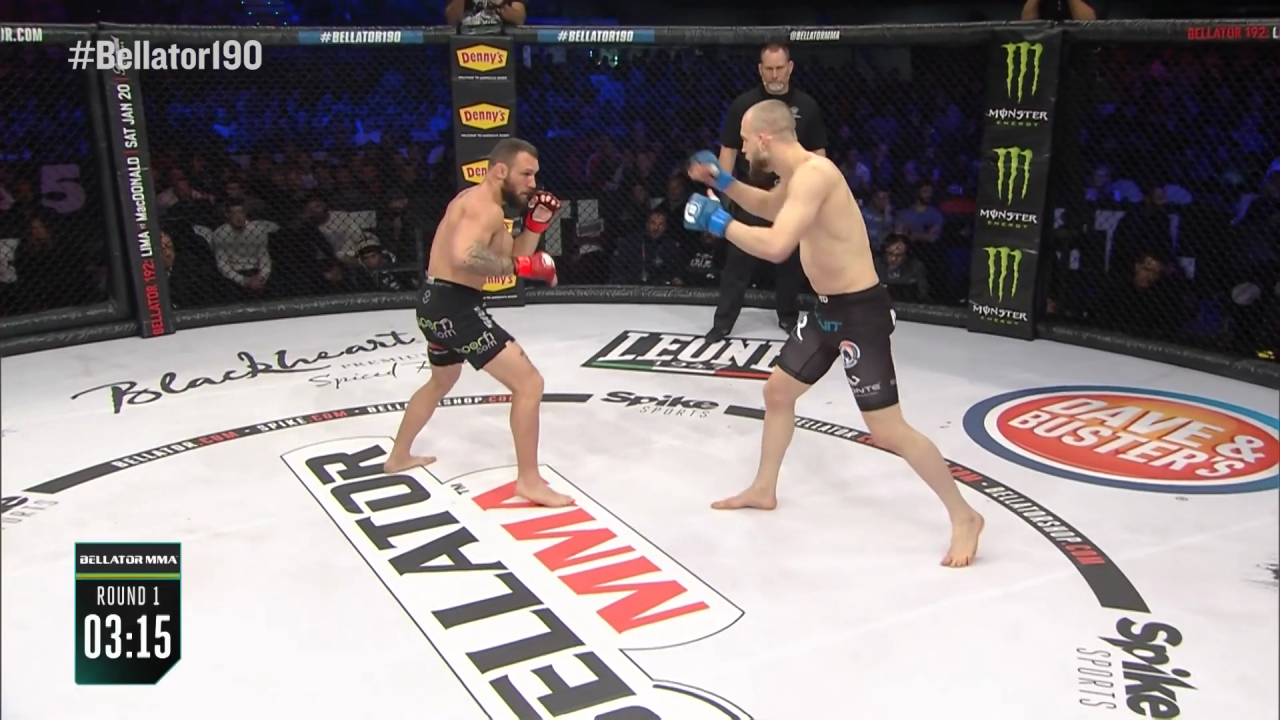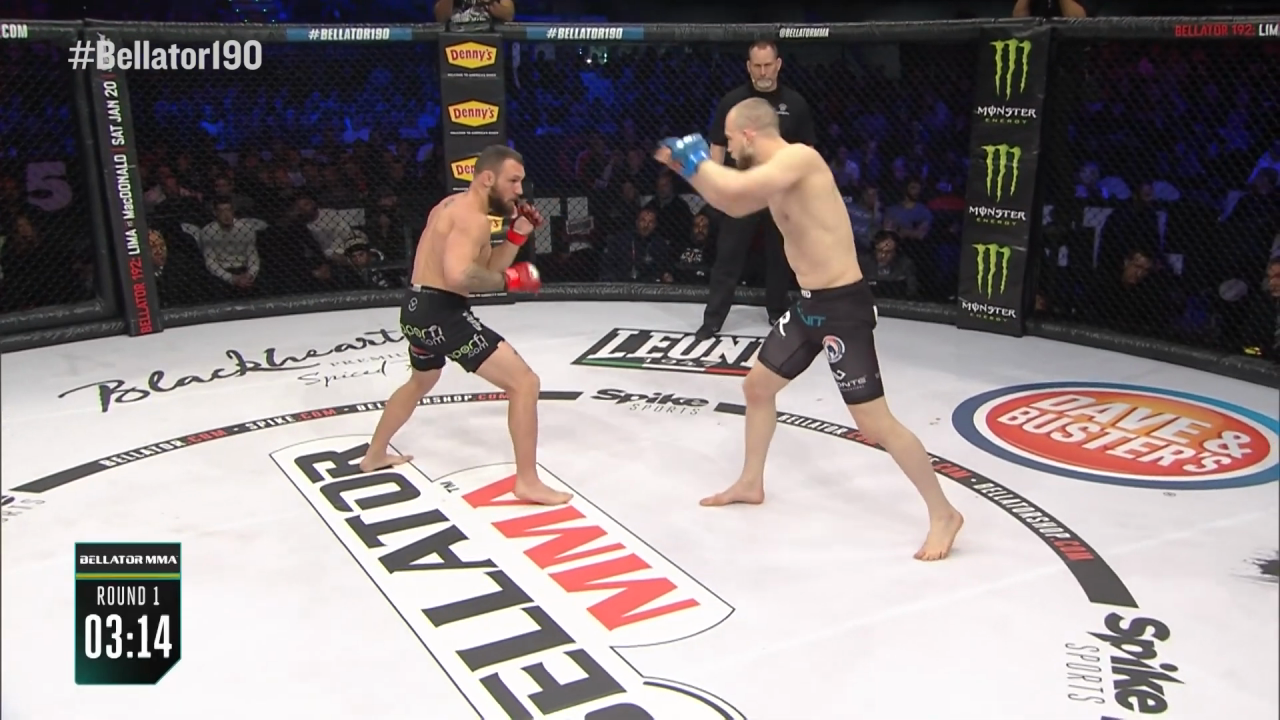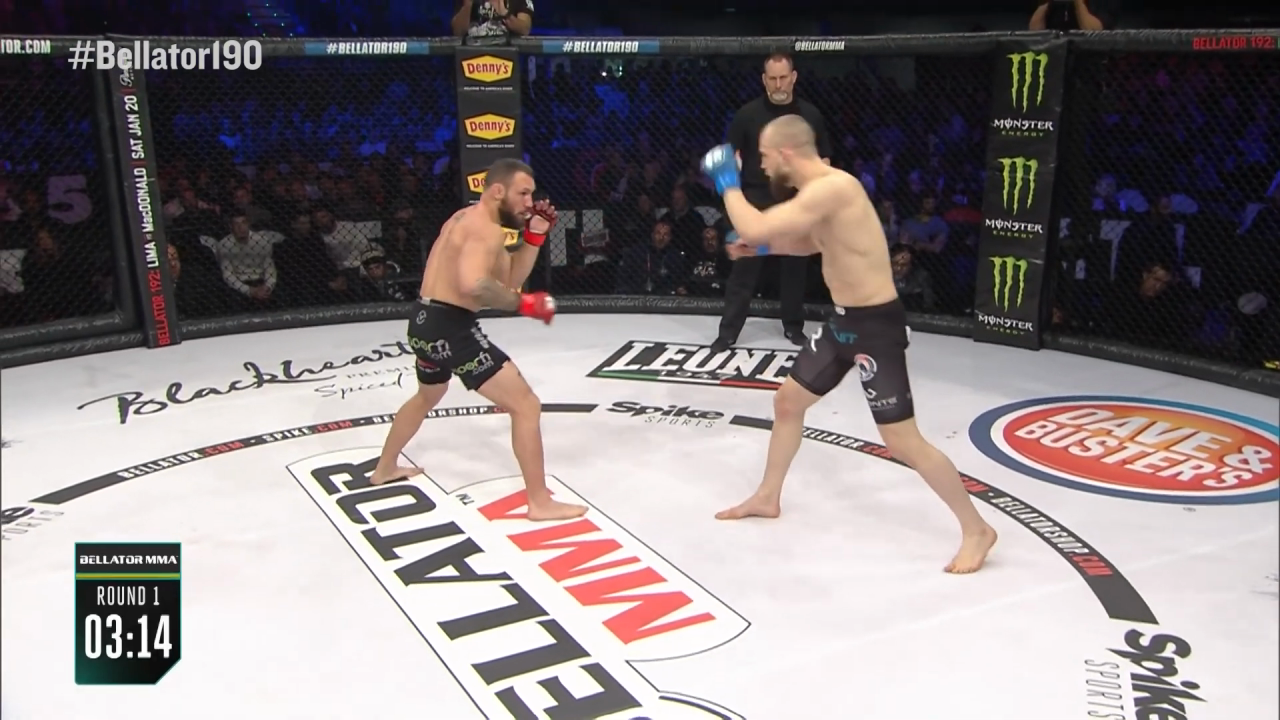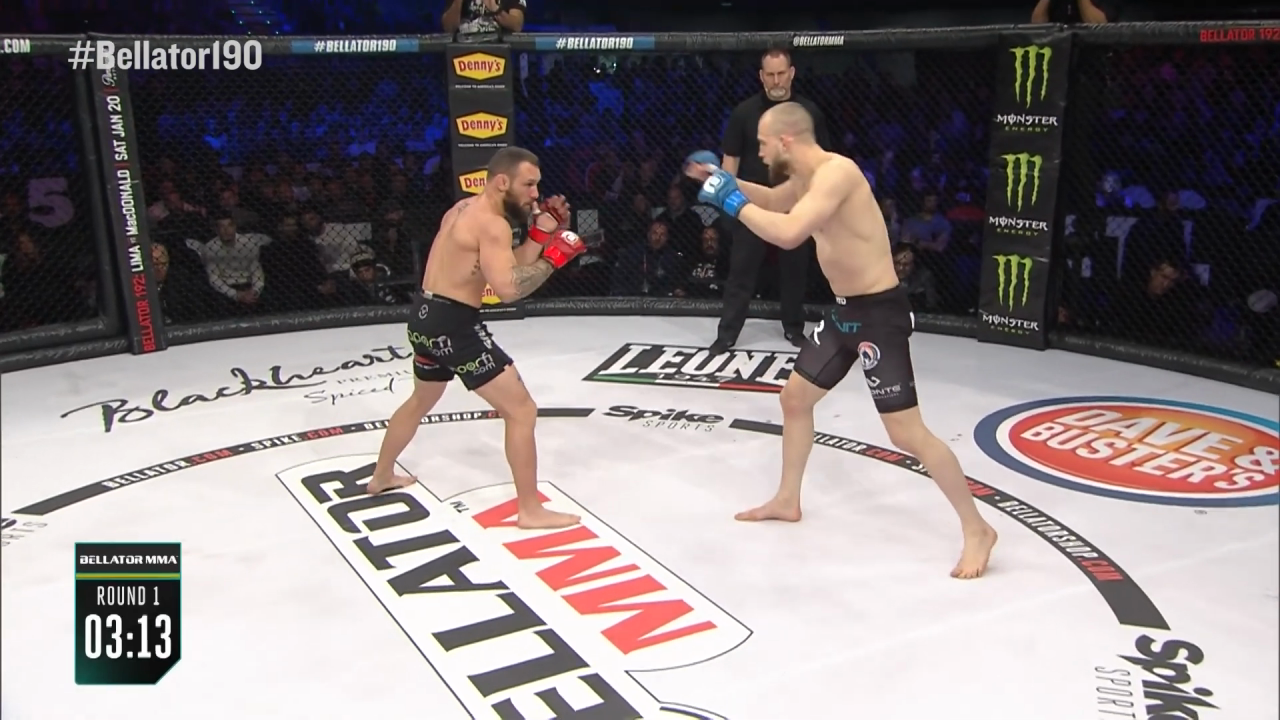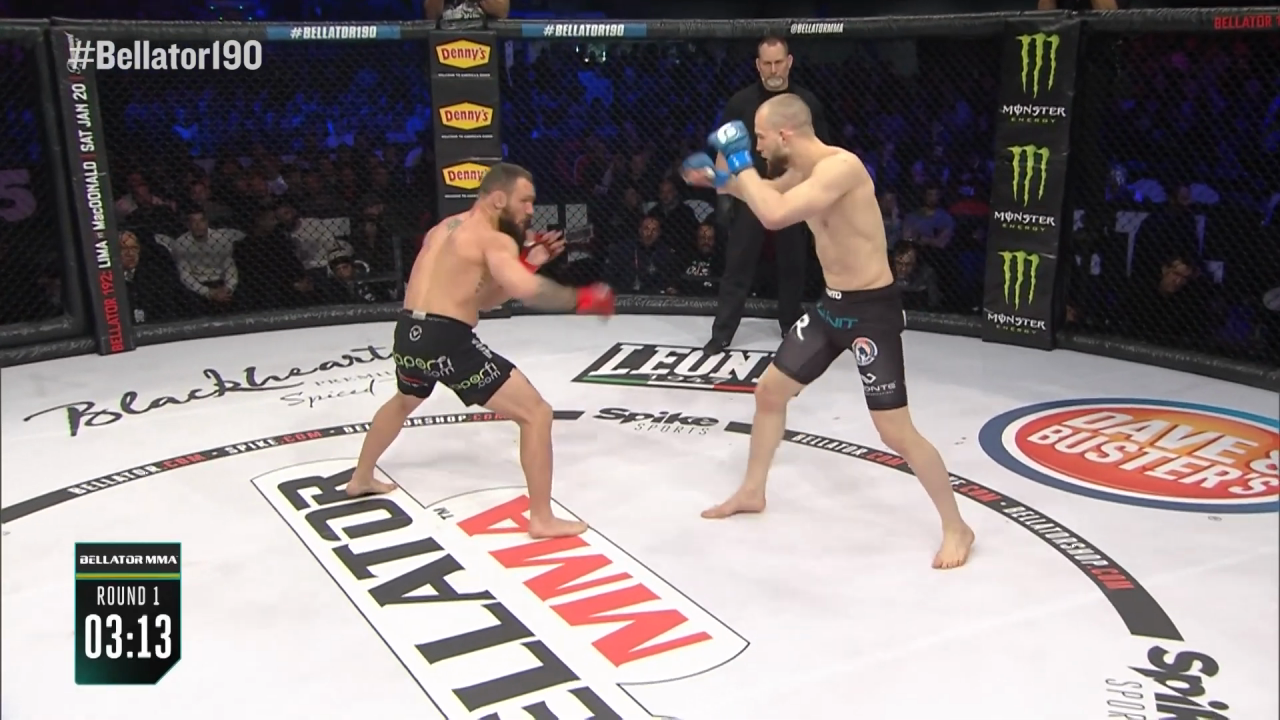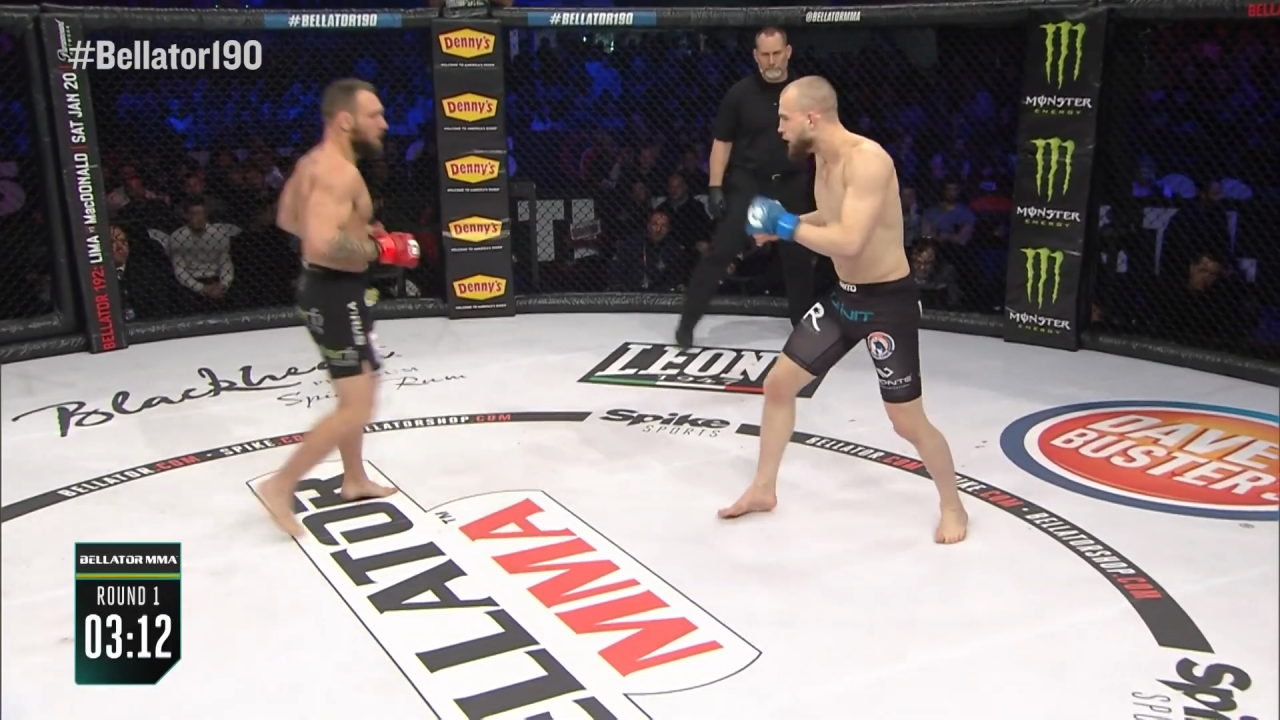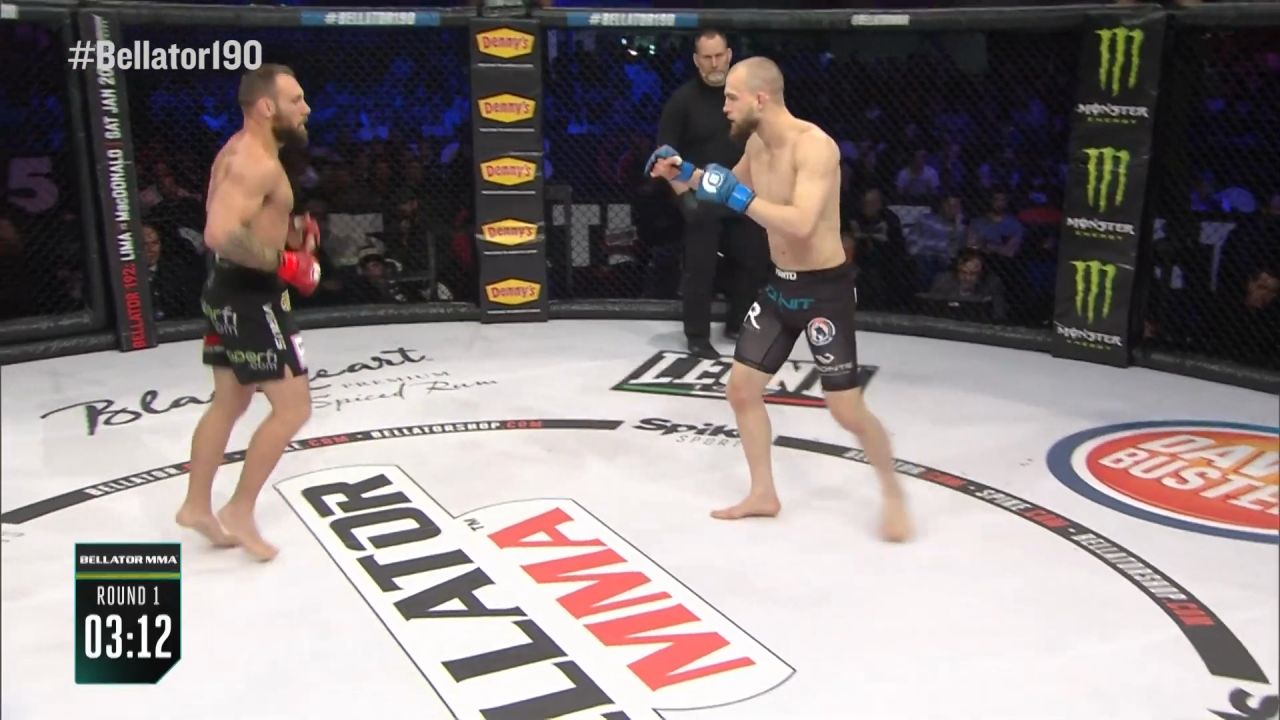
dt=0.5s
person 1, frame 1
left shoulder: (815, 173)
right shoulder: (796, 174)
left elbow: (776, 246)
right elbow: (766, 204)
left wrist: (718, 222)
right wrist: (722, 182)
left hip: (863, 312)
right hip: (828, 308)
left knee: (889, 431)
right knee: (778, 393)
left ankle: (964, 518)
right ankle: (762, 490)
person 1, frame 2
left shoulder: (799, 158)
right shoulder: (778, 172)
left elbow: (733, 188)
right elbow: (734, 204)
left wrist: (697, 159)
right wrist: (685, 166)
left hip: (843, 306)
right hip: (809, 303)
left knee: (875, 423)
right knee: (757, 387)
left ankle: (943, 515)
right ankle: (750, 484)
person 1, frame 3
left shoulder: (828, 188)
right shoulder: (821, 187)
left elbow: (757, 224)
left wrist: (727, 181)
right wrist: (761, 243)
left hip: (877, 326)
right hip: (844, 320)
left knee: (904, 444)
right knee: (787, 403)
left ankle: (977, 531)
right ankle: (766, 498)
person 1, frame 4
left shoulder: (836, 172)
right shoulder: (809, 176)
left elbow: (789, 232)
right elbow: (775, 202)
left wrist: (734, 203)
right wrist: (723, 179)
left hip: (880, 313)
right hip: (844, 311)
left knee: (908, 433)
right knee: (793, 399)
left ankle: (977, 531)
right ankle: (786, 500)
person 1, frame 5
left shoulder: (842, 168)
right shoulder: (808, 170)
left elbow: (774, 214)
right elbow: (768, 193)
left wrist: (740, 159)
right wrist: (717, 173)
left hip: (875, 310)
right hip: (833, 304)
left knee: (895, 433)
right knee: (770, 393)
left ankle: (956, 529)
right ankle: (750, 494)
person 1, frame 6
left shoulder: (869, 159)
right shoulder: (825, 158)
left elbow: (848, 241)
left wrist: (787, 226)
right wrist: (778, 223)
left hip: (888, 301)
right hip: (843, 297)
left knee: (908, 423)
right knee: (778, 384)
left ankle: (952, 506)
right ankle: (762, 489)
person 1, frame 7
left shoulder: (814, 145)
right shoulder: (758, 142)
left elbow: (801, 225)
right elbow: (735, 186)
left wrist: (739, 196)
right wrist: (685, 176)
left hip: (827, 290)
right hip: (782, 286)
left knee: (849, 411)
right knee: (741, 391)
left ankle: (893, 494)
right ankle: (763, 495)
person 2, frame 1
left shoulder: (475, 200)
right shoulder: (485, 207)
left elbow: (509, 257)
right elbow: (463, 257)
left wrist: (537, 222)
right wrist: (526, 265)
left hip: (434, 302)
right hip: (456, 307)
left knee: (442, 382)
right knee: (529, 384)
left ankle: (399, 456)
right ankle: (530, 481)
person 2, frame 2
left shoulder: (451, 205)
right shoulder: (472, 217)
left elbow: (486, 267)
right elbow: (459, 275)
left wrist: (518, 234)
right wrist: (512, 279)
left hip: (416, 308)
right hip: (443, 314)
left knee: (420, 383)
right knee: (524, 384)
left ankle: (375, 455)
right ankle: (527, 482)
person 2, frame 3
left shoulder: (467, 220)
right shoulder: (484, 229)
left elbow: (511, 277)
right elbow: (471, 286)
left wrist: (534, 236)
right wrist: (525, 303)
left hip: (426, 322)
right hip: (452, 327)
left knee: (426, 398)
right knee: (525, 406)
left ankle: (385, 468)
right ankle: (540, 502)
person 2, frame 4
left shoulder: (465, 209)
right shoulder: (491, 224)
left elbow: (509, 270)
right elbow: (509, 288)
left wrist: (541, 231)
right wrist: (555, 257)
left hip: (428, 318)
right hip: (455, 325)
left knee: (420, 401)
right knee: (522, 411)
left ankle: (381, 477)
right ankle: (531, 511)
person 2, frame 5
left shoulder: (446, 229)
right shoulder: (493, 240)
right elbow: (526, 289)
left wrist: (531, 257)
right wrist: (582, 299)
left hip: (409, 335)
right hip: (448, 342)
left knee: (401, 404)
right knee: (536, 416)
left ankle: (361, 479)
right ankle: (543, 518)
person 2, frame 6
left shoulder: (314, 163)
right shoulder: (338, 173)
left elbow: (287, 219)
right elbow: (322, 245)
right wrist: (383, 250)
left hip: (328, 291)
right hip: (336, 296)
left knee: (352, 395)
right knee: (356, 411)
left ankle: (355, 480)
right ankle: (281, 485)
person 2, frame 7
left shoulder: (239, 152)
right shoulder: (256, 163)
right elbow: (220, 233)
left wrist: (284, 232)
right wrist: (285, 263)
left hip: (229, 290)
right hip: (249, 296)
left knee: (230, 402)
right knee: (293, 408)
left ankle: (196, 504)
right ankle: (240, 514)
person 3, frame 1
left shoulder: (807, 106)
right shoulder: (744, 104)
left elbow: (817, 152)
right elbow: (728, 149)
right hip: (752, 190)
left knee: (790, 258)
right knee: (739, 259)
left ankle: (788, 316)
right ankle: (723, 322)
person 3, frame 2
left shoulder: (795, 103)
right shoulder: (732, 101)
left elbow: (806, 148)
right elbow: (717, 147)
left knee: (780, 255)
right knee: (728, 256)
left ankle: (778, 313)
right ankle: (713, 319)
person 3, frame 3
left shoulder: (810, 115)
right shoulder: (748, 114)
left elbow: (822, 162)
right elbow: (734, 159)
right hip: (757, 199)
left knee: (795, 267)
right knee: (744, 267)
left ankle: (793, 326)
right ankle: (728, 331)
person 3, frame 4
left shoulder: (809, 112)
right shoulder: (745, 111)
right elbow: (730, 158)
left knee: (795, 267)
right knee: (742, 268)
left ankle: (793, 327)
right ankle: (727, 332)
person 3, frame 5
left shoulder: (808, 102)
right shoulder: (742, 102)
right wrist: (724, 194)
left knee: (794, 264)
right knee: (738, 264)
left ankle: (791, 326)
right ankle: (722, 332)
person 3, frame 6
right shoulder: (740, 94)
right elbow: (722, 143)
right wrist: (715, 188)
left hip: (792, 186)
right hip: (746, 185)
left knee: (799, 259)
right knee: (721, 251)
right ankle: (688, 319)
person 3, frame 7
right shoulder: (683, 100)
right elbow: (666, 151)
right wrist: (685, 193)
left knee: (757, 263)
right knee: (701, 268)
left ankle: (736, 326)
right ankle: (697, 336)
